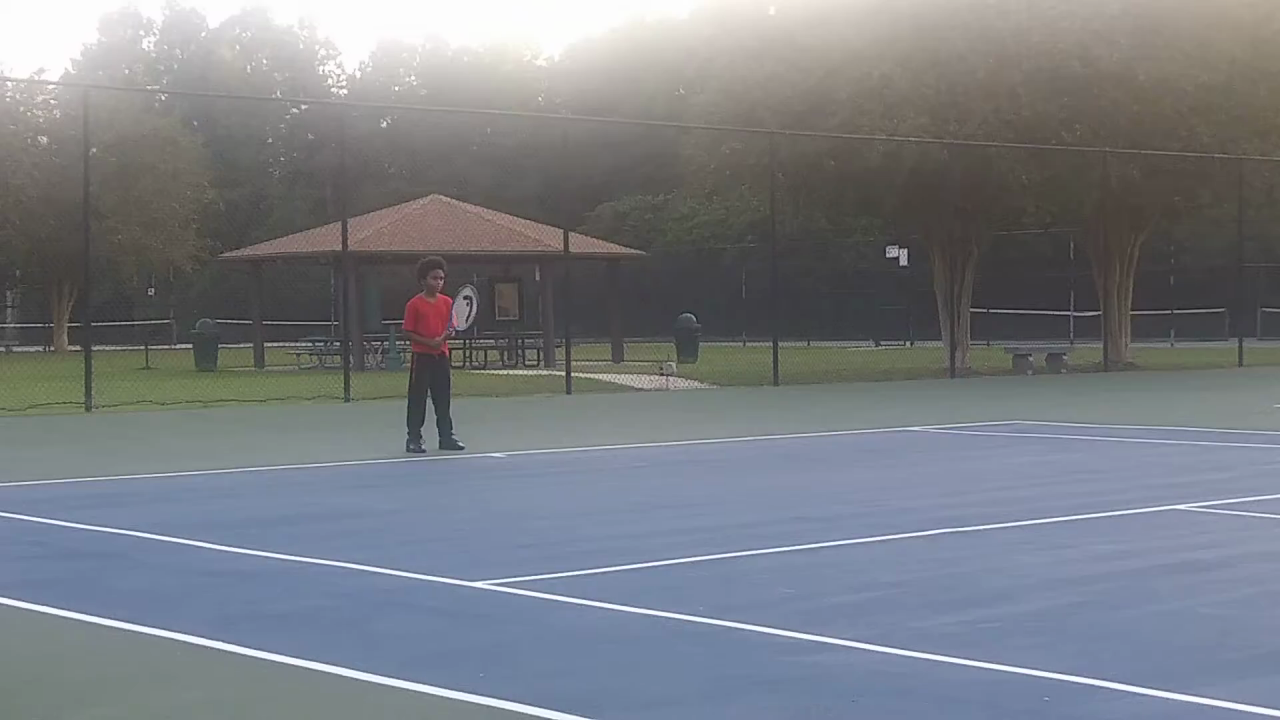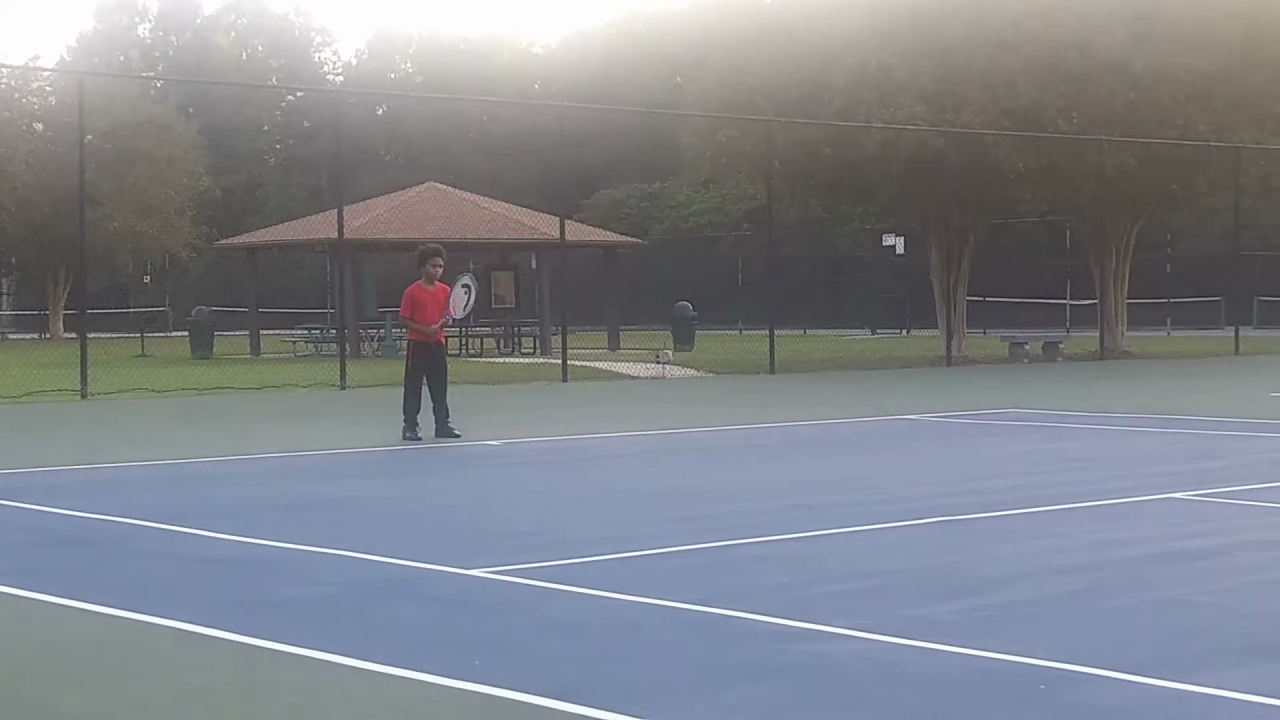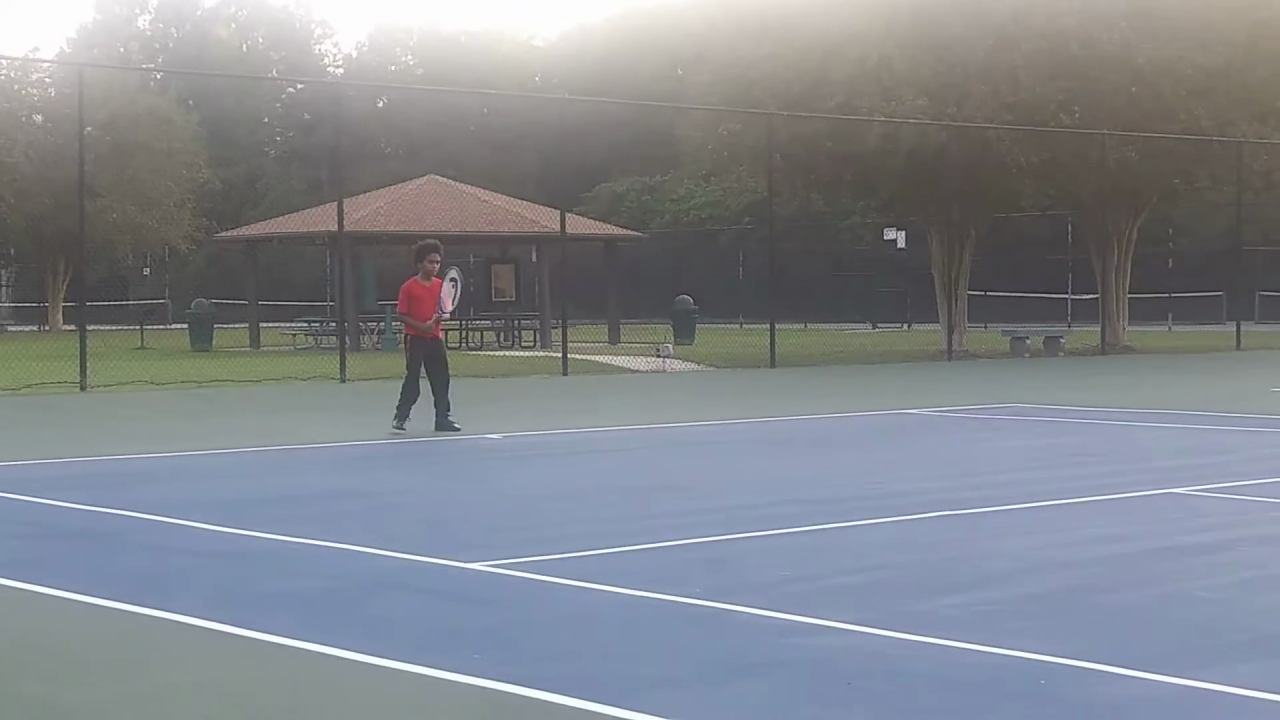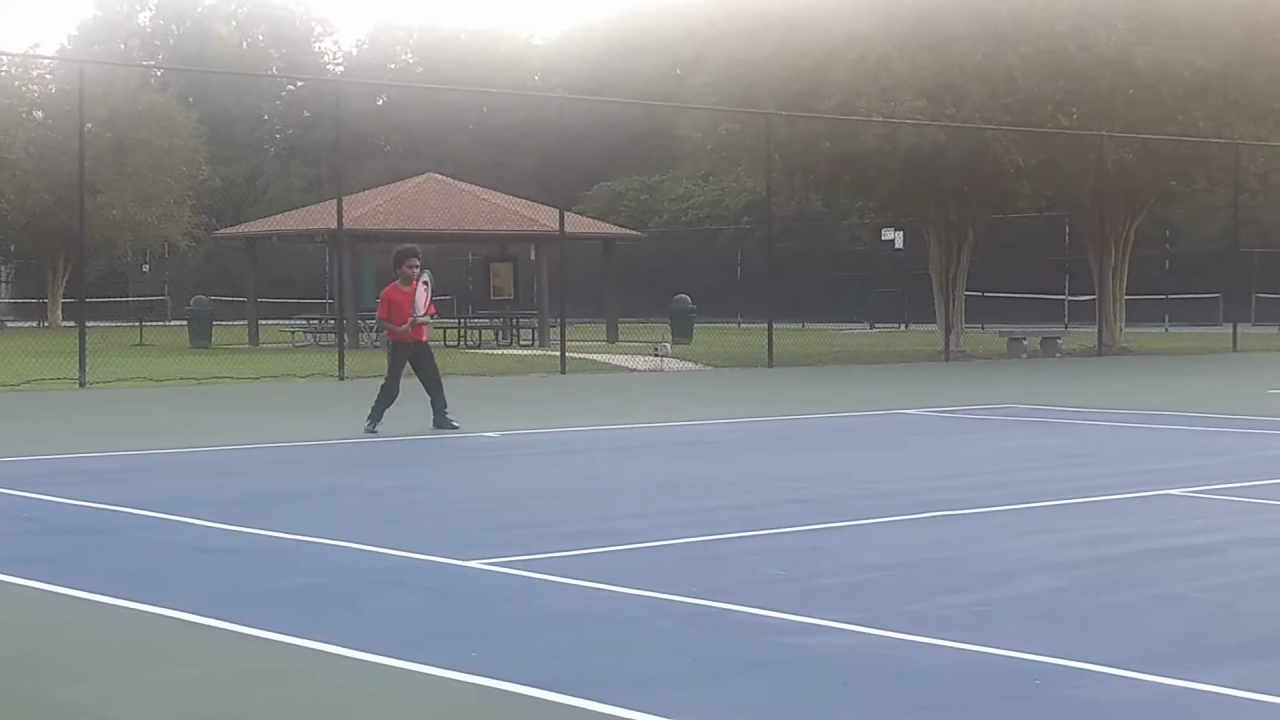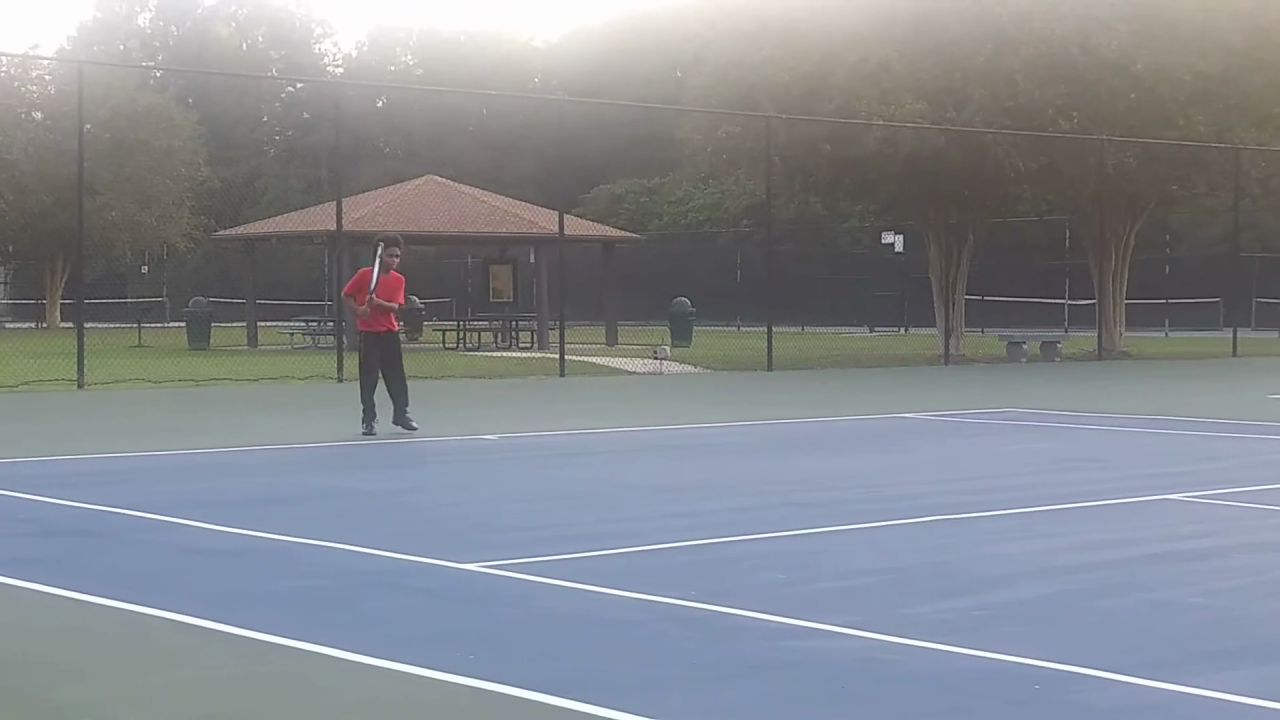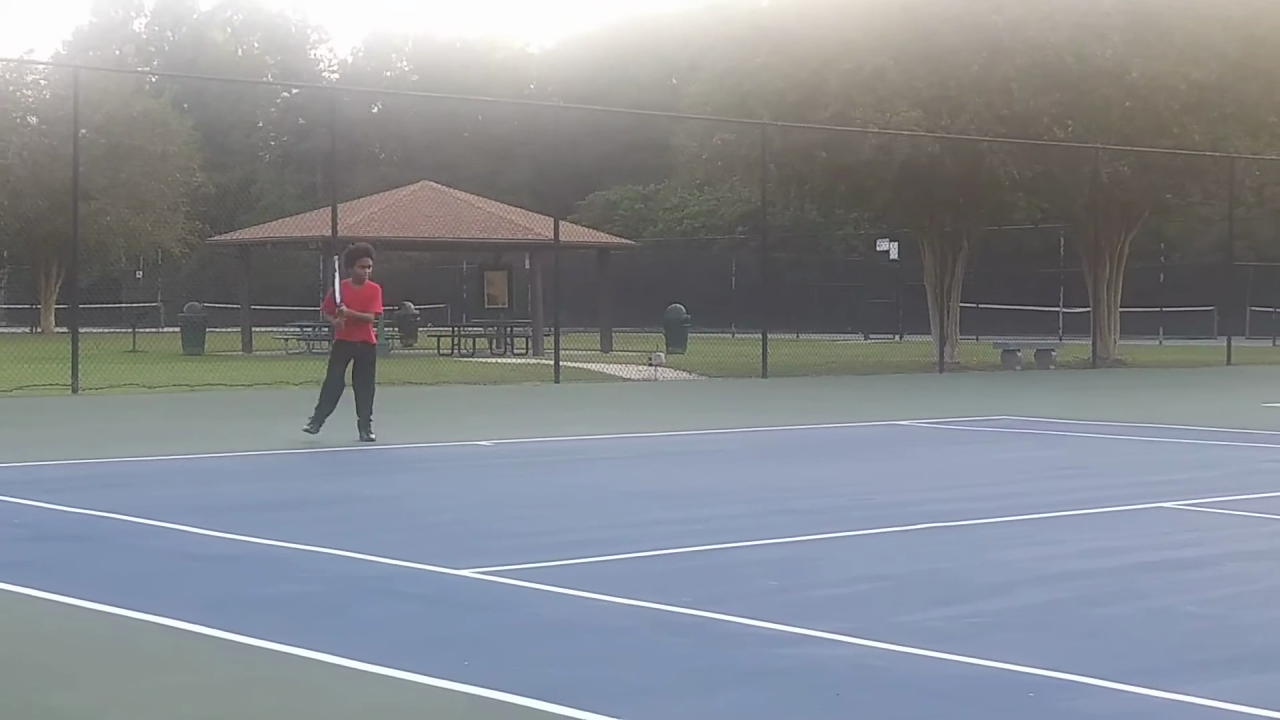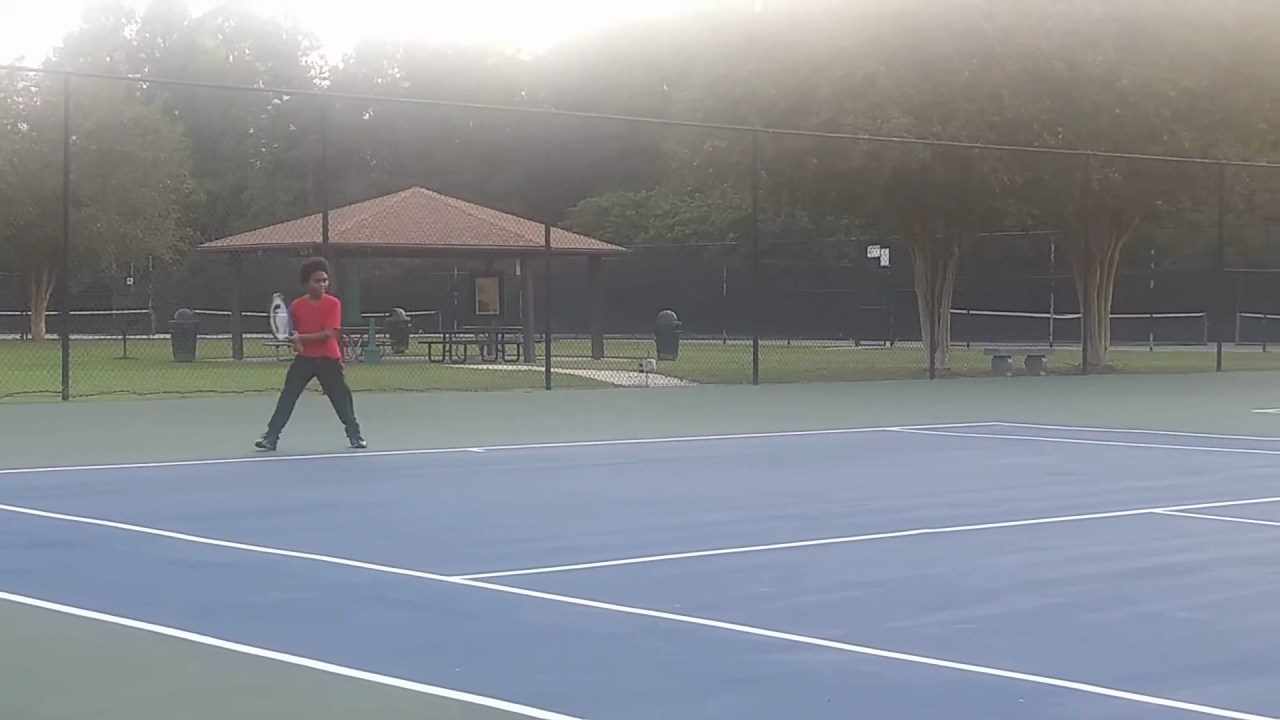
dt=0.2s
person 1, frame 1
left shoulder: (447, 303)
right shoulder: (414, 304)
left elbow: (451, 329)
right elbow: (408, 333)
left wrist: (448, 334)
right wrist: (429, 342)
left hip: (442, 356)
right hip: (422, 356)
left knee: (443, 398)
right knee: (418, 398)
left ankle: (446, 437)
right ankle: (414, 438)
person 1, frame 2
left shoulder: (445, 290)
right shoulder: (412, 292)
left elbow: (448, 317)
right elbow: (405, 320)
left wrist: (445, 322)
right wrist: (425, 330)
left hip: (438, 344)
right hip: (418, 344)
left knee: (440, 386)
right knee: (414, 386)
left ankle: (442, 425)
right ankle: (410, 426)
person 1, frame 3
left shoulder: (442, 286)
right shoulder: (409, 287)
right elbow: (402, 315)
left wrist: (440, 319)
right wrist: (422, 326)
left hip: (435, 339)
right hip: (416, 338)
left knee: (442, 380)
right knee: (413, 378)
left ankle: (443, 419)
right ankle: (401, 416)
person 1, frame 4
right shoulder: (389, 293)
left elbow: (428, 318)
right elbow: (381, 320)
left wrist: (420, 321)
right wrist: (398, 330)
left hip: (420, 342)
right hip: (398, 343)
left knee: (434, 380)
right knee: (393, 381)
left ankle: (441, 417)
right ankle: (374, 418)
person 1, frame 5
left shoulder: (399, 280)
right shoulder: (364, 275)
left elbow: (395, 307)
right elbow: (347, 295)
left wrist: (378, 302)
right wrist: (358, 309)
left hip: (390, 332)
right hip: (368, 332)
left knee: (396, 374)
right knee: (369, 375)
left ankle: (402, 414)
right ankle: (369, 419)
person 1, frame 6
left shoulder: (375, 290)
right shoulder: (339, 288)
left elbow: (371, 317)
right elbow: (326, 310)
left wrist: (349, 313)
right wrist: (334, 321)
left hip: (366, 343)
right hip: (343, 342)
left knee: (364, 387)
right knee: (333, 381)
left ankle: (365, 426)
right ankle: (317, 420)
person 1, frame 7
left shoulder: (333, 304)
right shoulder: (297, 305)
left elbow: (329, 334)
right elbow: (292, 331)
left wrist: (302, 337)
right wrist: (296, 343)
left hip: (328, 359)
right hip: (304, 358)
left knee: (342, 397)
right knee: (288, 396)
left ankle: (354, 433)
right ankle: (271, 436)
